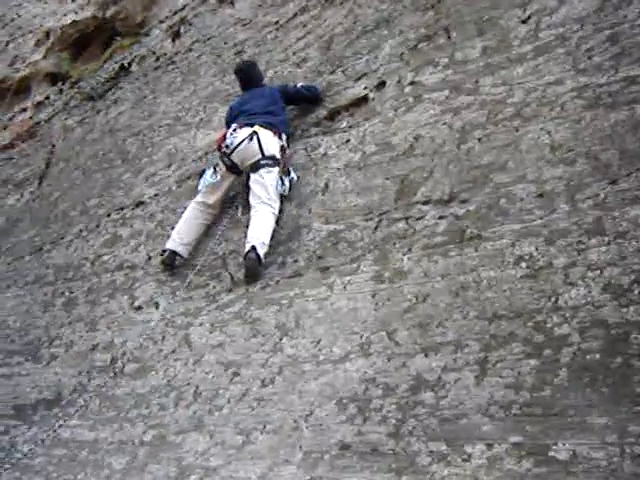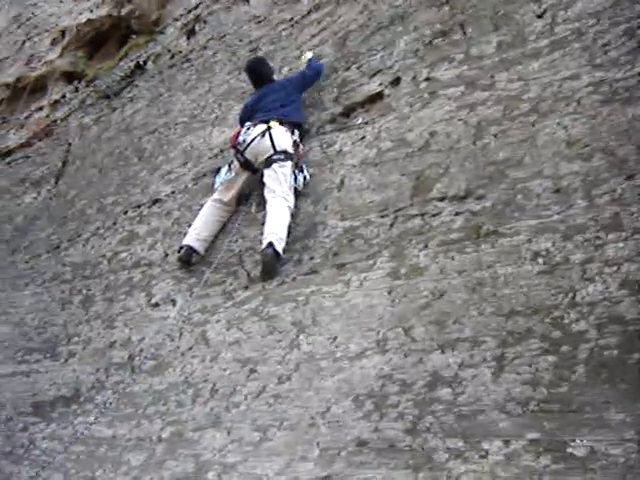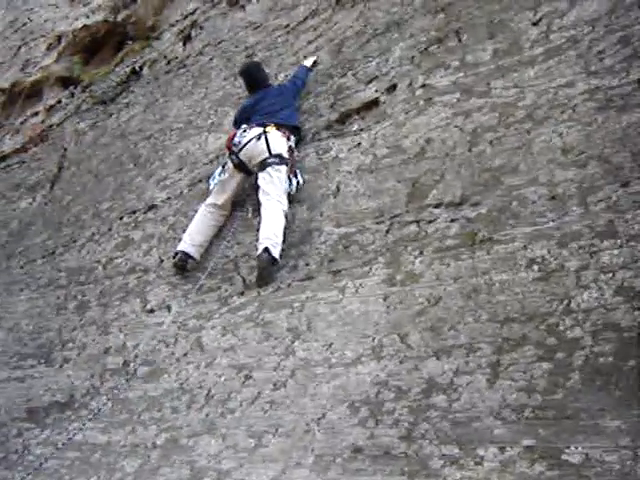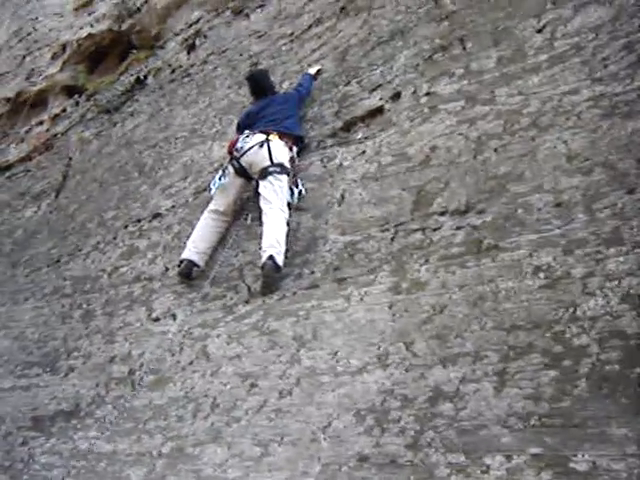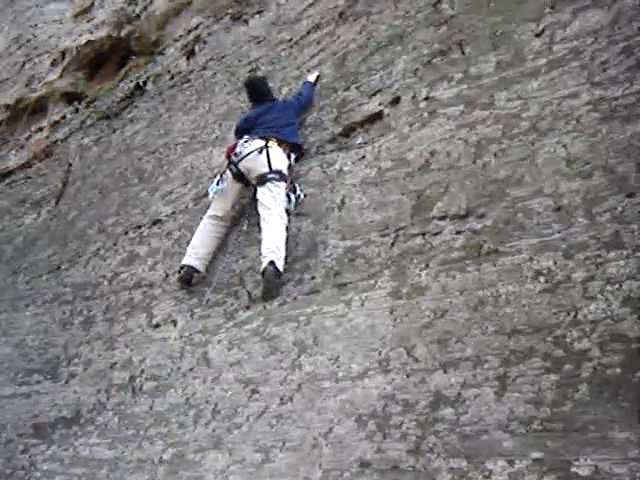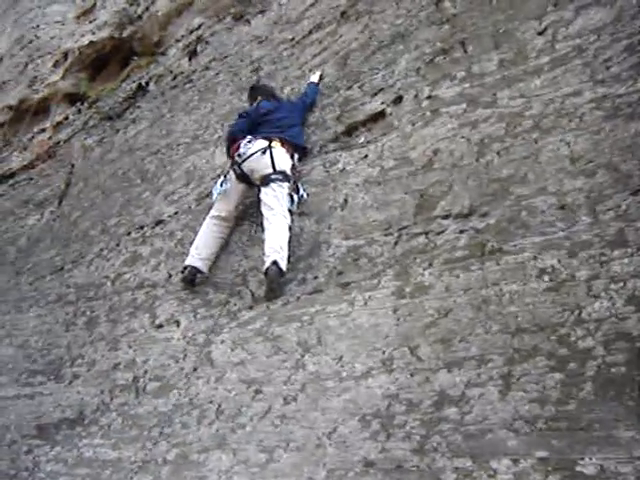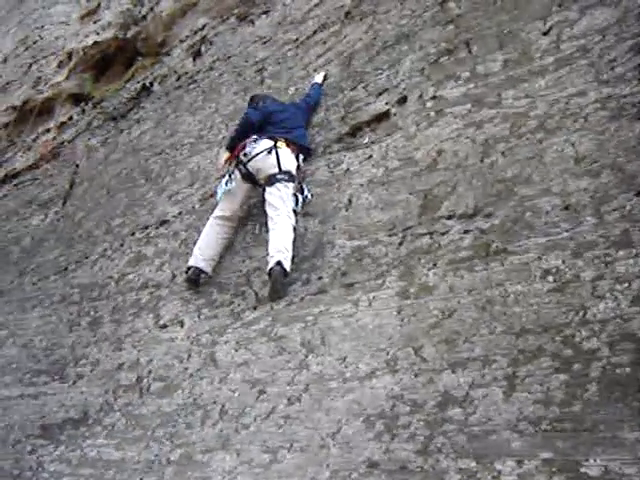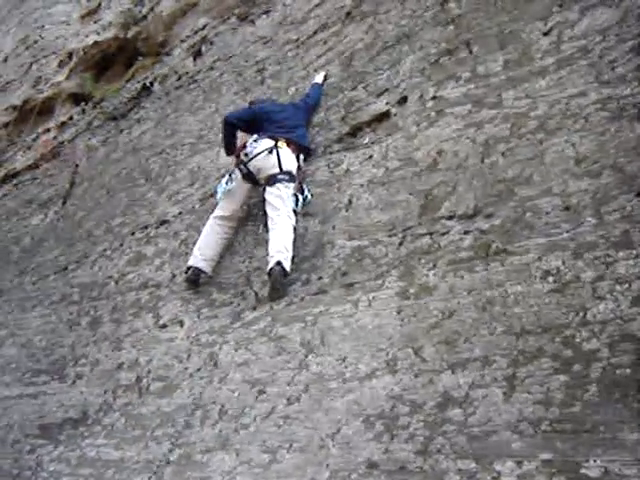
dt=0.3s
person 1, frame 1
left shoulder: (236, 104)
right shoulder: (277, 91)
left elbow: (229, 126)
right elbow: (315, 95)
right wrist: (298, 90)
left hip: (236, 140)
right hip: (266, 143)
left knee: (205, 200)
right knee: (264, 204)
left ankle: (174, 249)
right ankle: (254, 251)
person 1, frame 2
left shoulder: (251, 101)
right shoulder: (291, 84)
left elbow: (242, 125)
right elbow: (317, 70)
right wrist: (310, 59)
left hip: (250, 138)
right hip: (279, 139)
left knee: (222, 198)
right knee: (279, 198)
left ankle: (190, 246)
right ankle: (272, 247)
person 1, frame 3
left shoulder: (246, 106)
right shoulder: (285, 90)
left elbow: (238, 129)
right elbow: (300, 76)
right wrist: (306, 65)
left hip: (246, 141)
right hip: (275, 143)
left knee: (216, 202)
right knee: (273, 202)
left ankle: (186, 252)
right ankle: (268, 253)
person 1, frame 4
left shoulder: (250, 112)
right shoulder: (290, 98)
left elbow: (240, 135)
right elbow: (304, 85)
right wrist: (311, 73)
left hip: (248, 147)
right hip: (276, 152)
left knee: (218, 209)
right knee: (275, 210)
left ankle: (190, 259)
right ankle: (271, 260)
person 1, frame 5
left shoulder: (248, 117)
right shoulder: (289, 106)
left elbow: (239, 140)
right elbow: (306, 95)
right wrist: (310, 81)
left hip: (246, 153)
right hip: (275, 158)
left knee: (217, 214)
right knee: (273, 216)
left ankle: (190, 265)
right ankle: (272, 266)
person 1, frame 6
left shoulder: (256, 110)
right shoulder: (295, 107)
left elbow: (234, 134)
right elbow: (309, 96)
left wrist: (232, 156)
right wrist: (314, 81)
left hip: (249, 153)
right hip: (278, 159)
left knee: (220, 214)
right knee: (276, 216)
left ankle: (194, 266)
right ankle: (275, 266)
person 1, frame 7
left shoulder: (263, 108)
right shoulder: (298, 108)
left elbow: (249, 120)
right elbow: (313, 97)
left wrist: (230, 149)
right wrist: (317, 82)
left hip: (255, 152)
right hip: (284, 158)
left knee: (224, 214)
right knee: (281, 216)
left ankle: (197, 266)
right ankle: (278, 266)
person 1, frame 8
left shoulder: (258, 110)
right shoulder: (298, 108)
left elbow: (231, 120)
right elbow: (313, 97)
left wrist: (231, 151)
right wrist: (318, 82)
left hip: (257, 151)
right hip: (285, 158)
left knee: (224, 214)
right knee: (281, 216)
left ankle: (197, 266)
right ankle: (278, 266)
